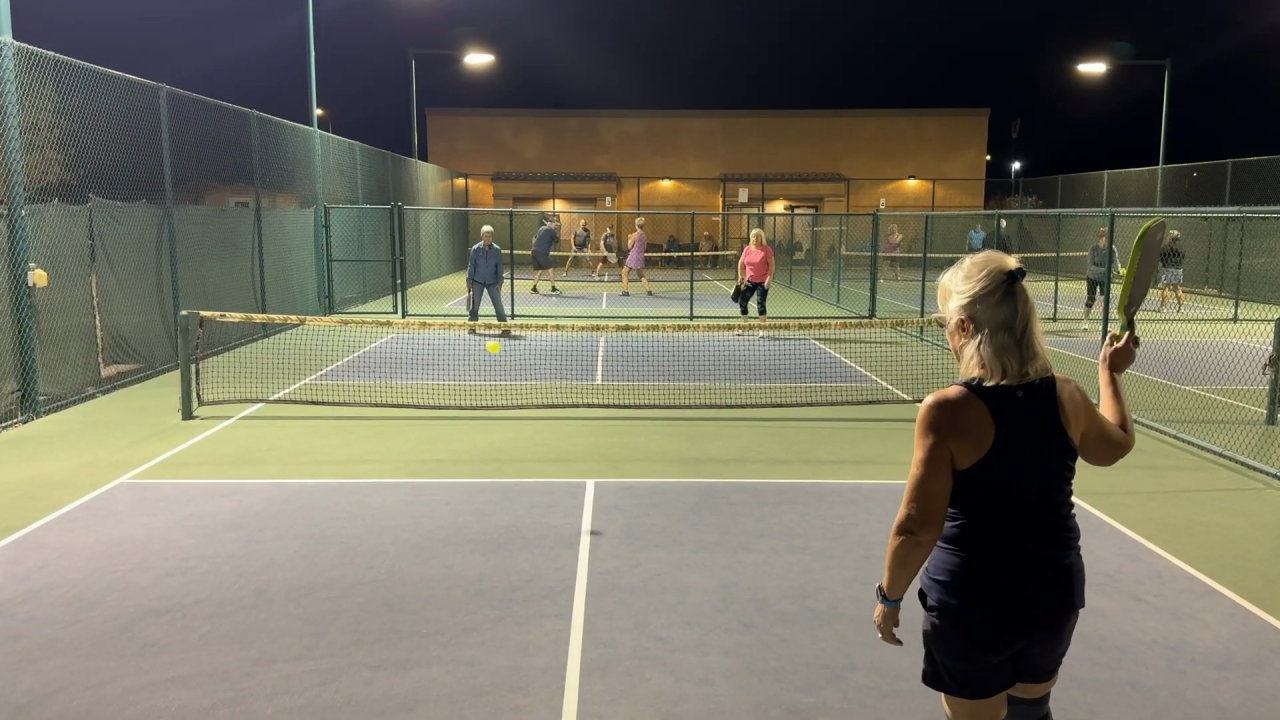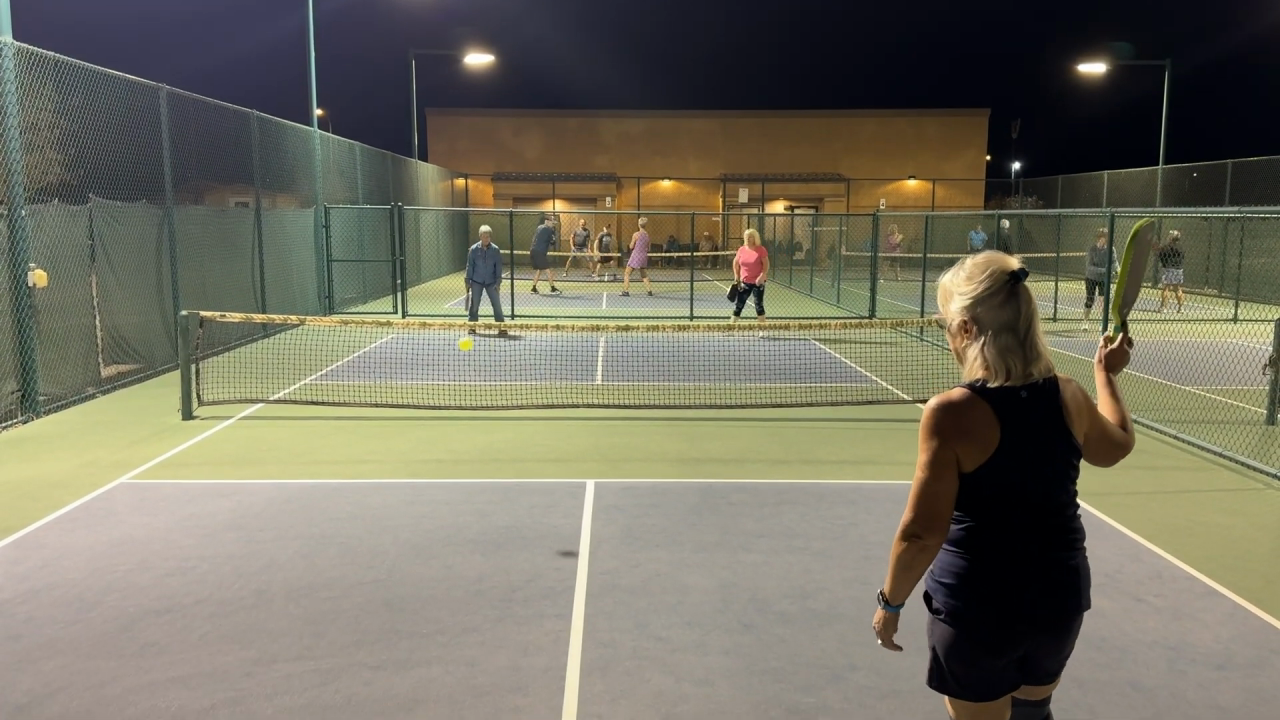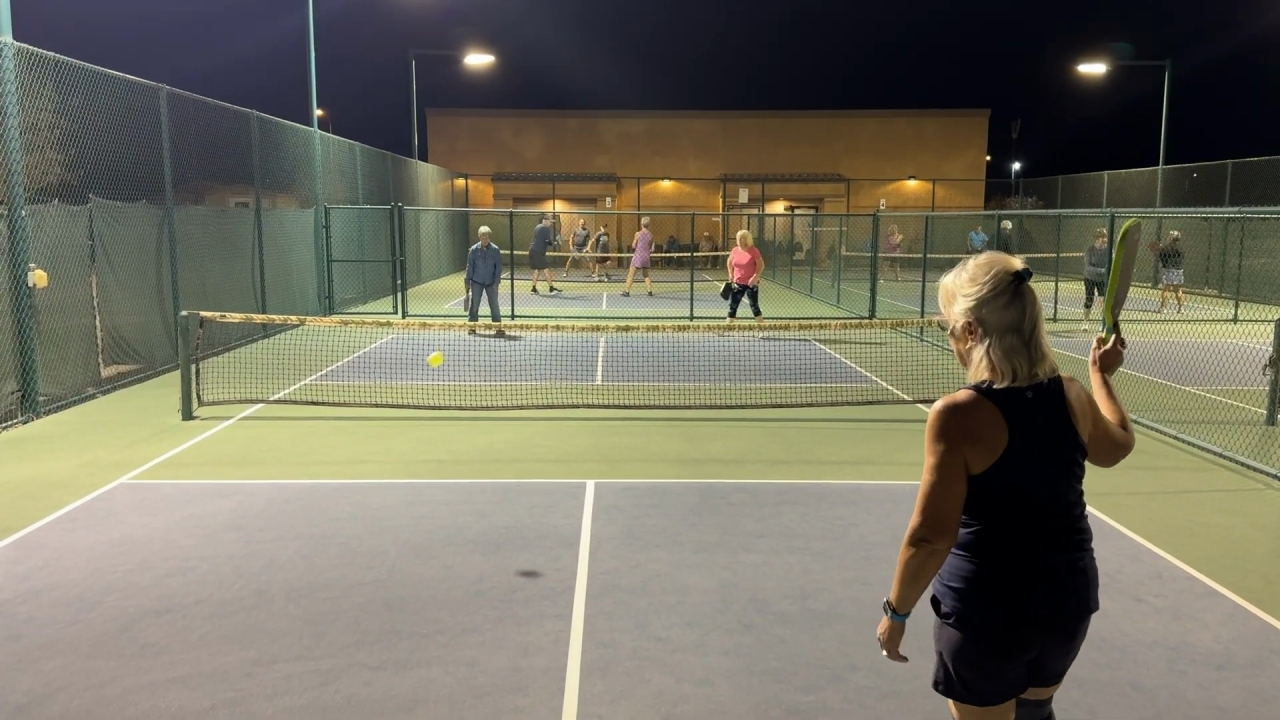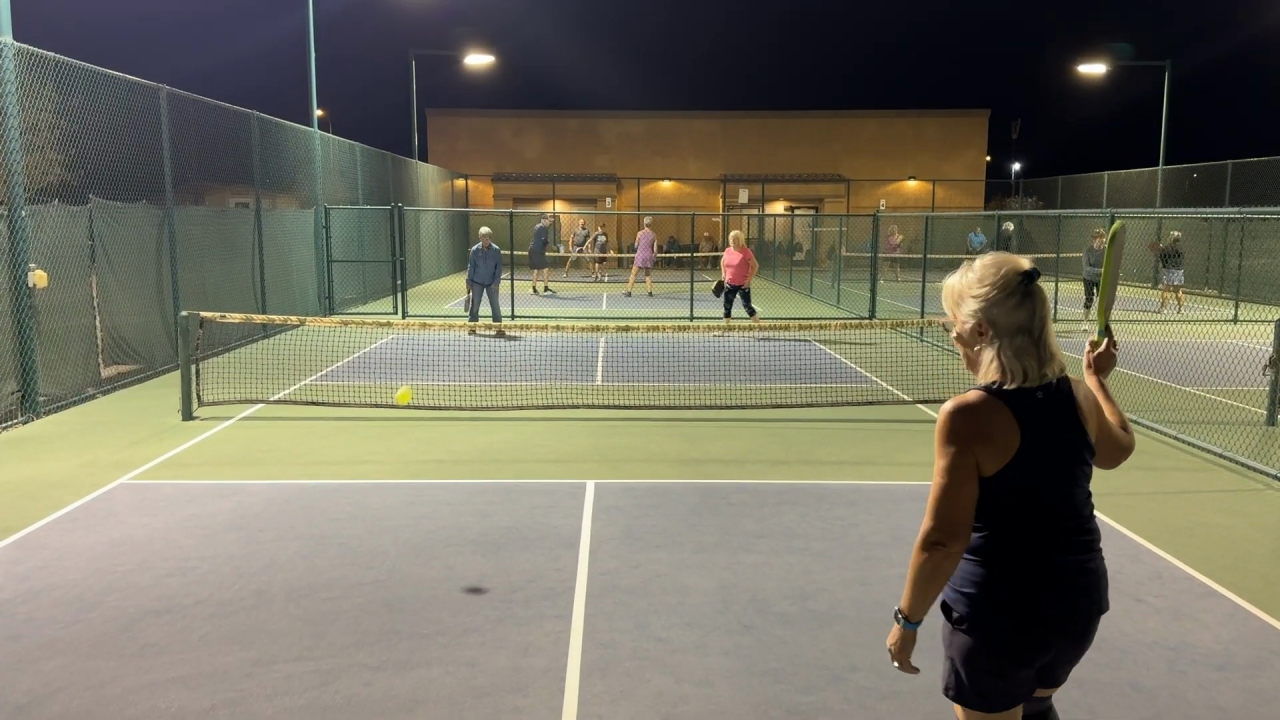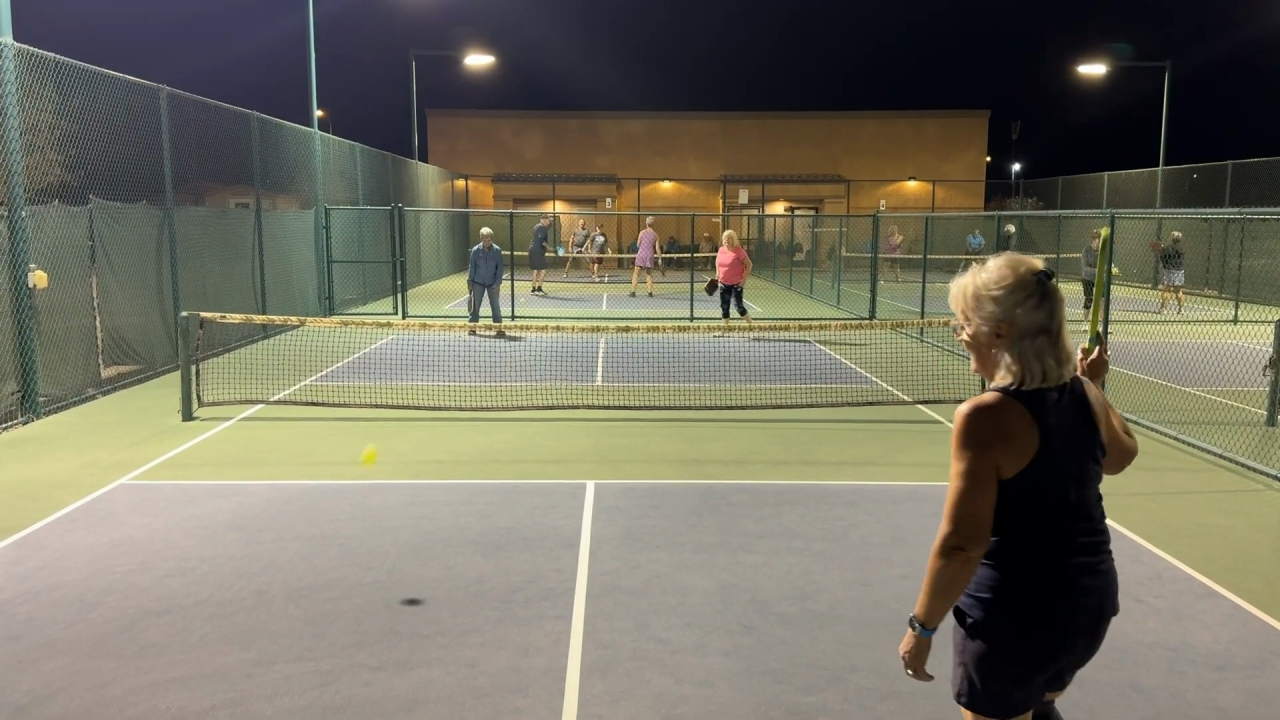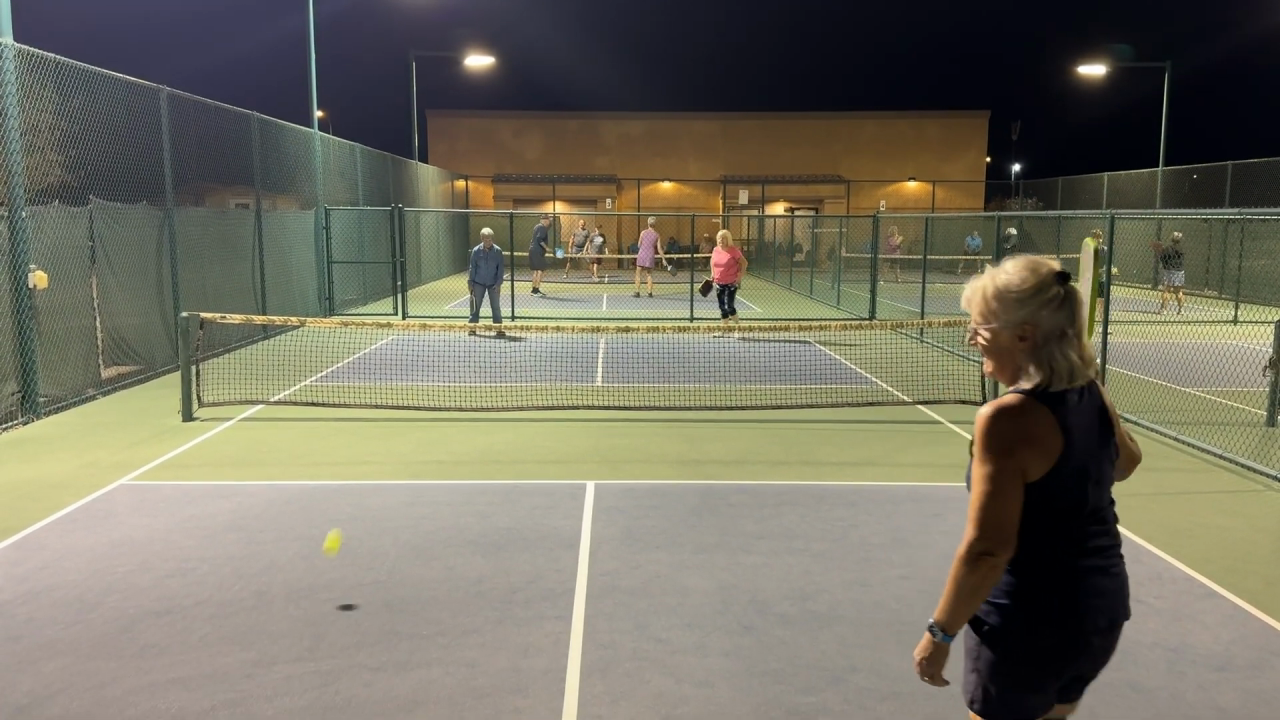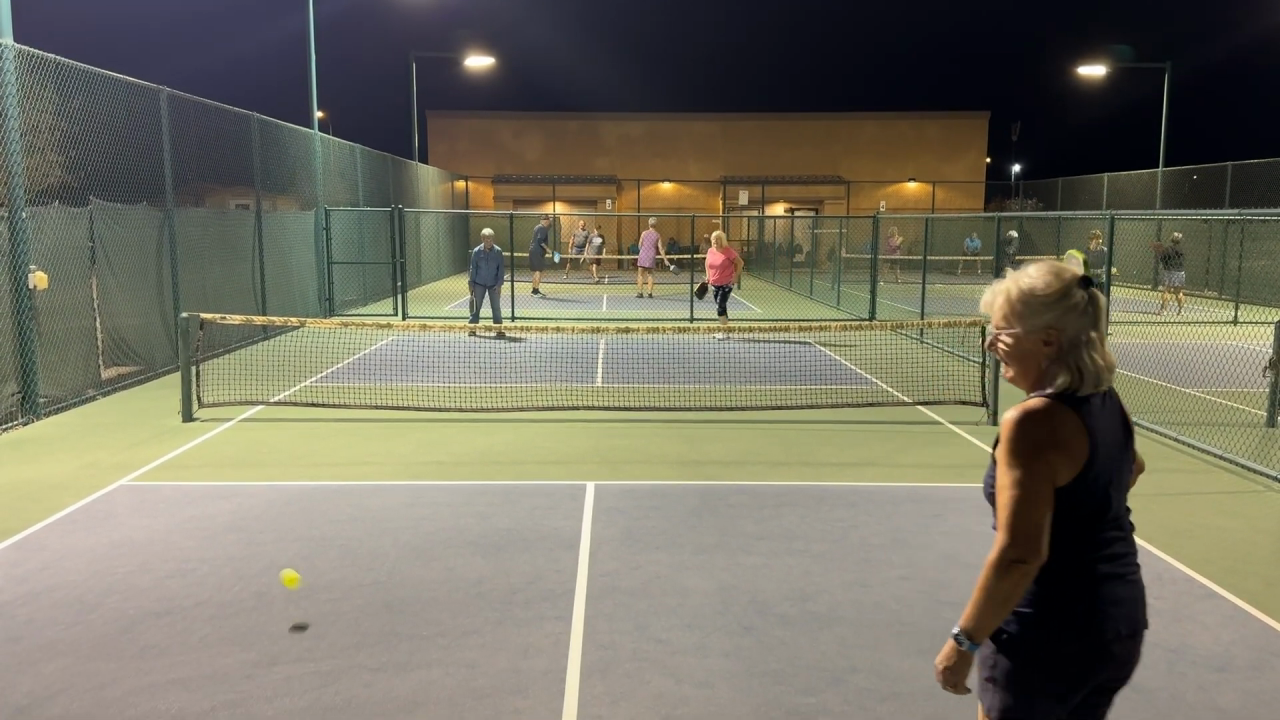
dt=0.1s
person 1, frame 1
left shoulder: (947, 409)
right shoulder: (1064, 396)
left elbow: (917, 528)
right elbow: (1116, 444)
left wrist: (889, 597)
right wrist: (1110, 371)
left hip: (972, 603)
right hip: (1055, 593)
person 1, frame 2
left shoulder: (953, 412)
right shoulder: (1068, 395)
left elbow: (922, 532)
right elbow: (1117, 444)
left wrist: (890, 602)
right wrist: (1106, 374)
left hip: (978, 604)
right hip: (1060, 595)
person 1, frame 3
left shoulder: (958, 414)
right shoulder: (1071, 395)
left elbow: (930, 537)
right elbow: (1118, 445)
left wrist: (896, 611)
right wrist: (1101, 374)
left hip: (986, 609)
right hip: (1068, 597)
person 1, frame 4
left shoulder: (969, 415)
right shoulder: (1076, 394)
left elbow: (942, 541)
right elbow: (1119, 448)
left wrist: (906, 620)
left hip: (998, 611)
right hip: (1078, 598)
person 1, frame 5
left shoulder: (986, 417)
right shoulder: (1085, 396)
left elbow: (961, 545)
right elbow: (1122, 454)
left wrist: (921, 627)
left hip: (1010, 616)
right hip: (1088, 601)
person 1, frame 6
left shoulder: (1005, 419)
right shoulder: (1093, 398)
left elbow: (986, 548)
right elbow: (1128, 459)
left wrist: (939, 632)
left hip: (1025, 621)
right hip: (1099, 609)
person 1, frame 7
left shoulder: (1032, 423)
right shoulder: (1110, 404)
left elbow: (1019, 557)
left wrist: (963, 641)
left hip: (1044, 634)
right hip: (1118, 619)
